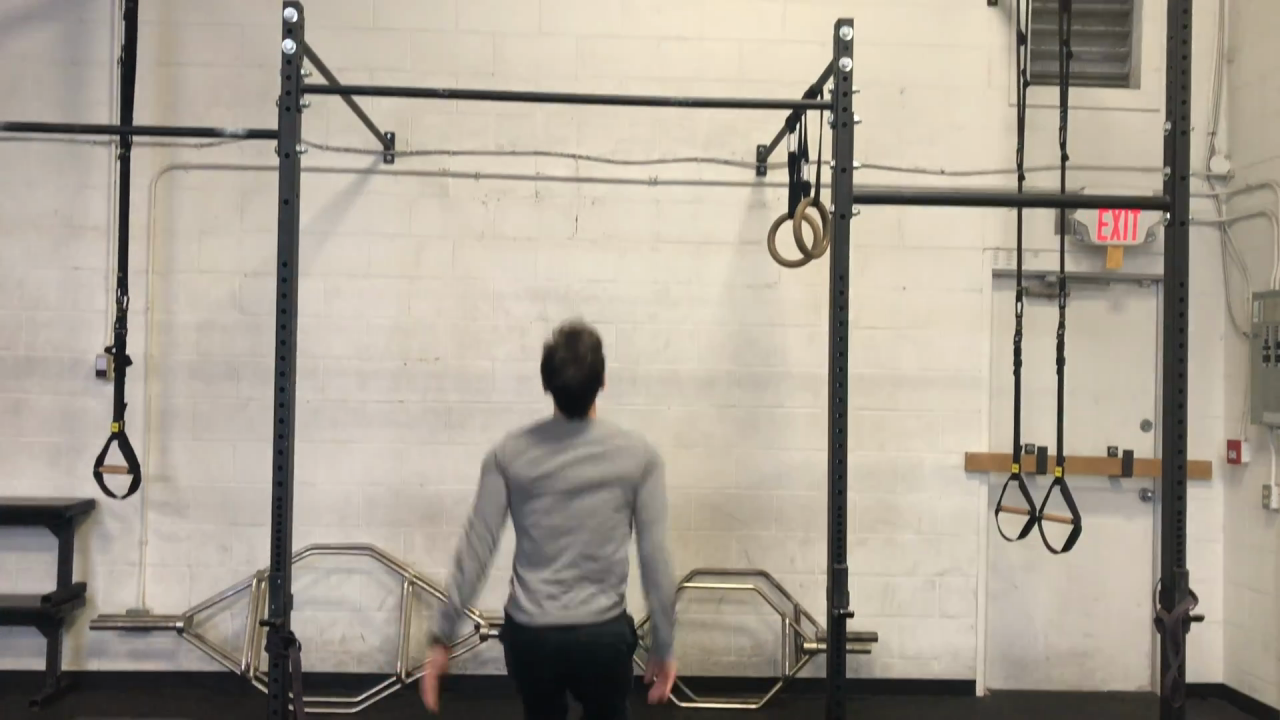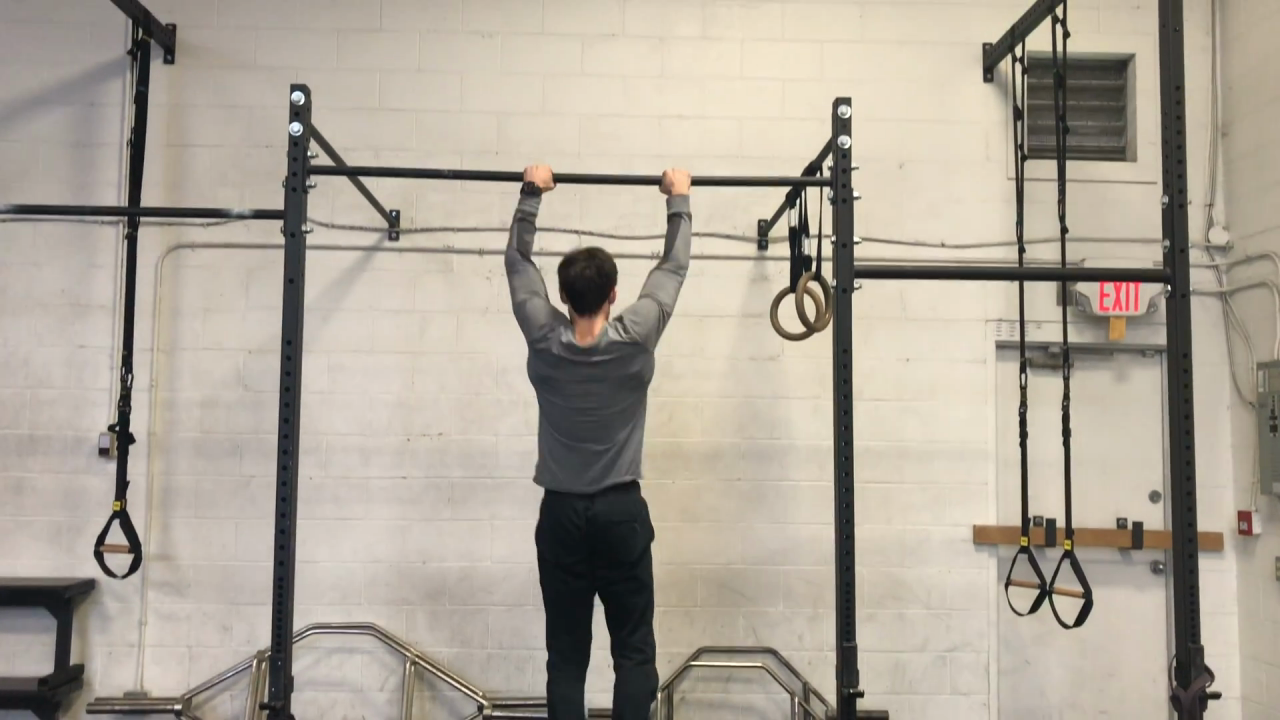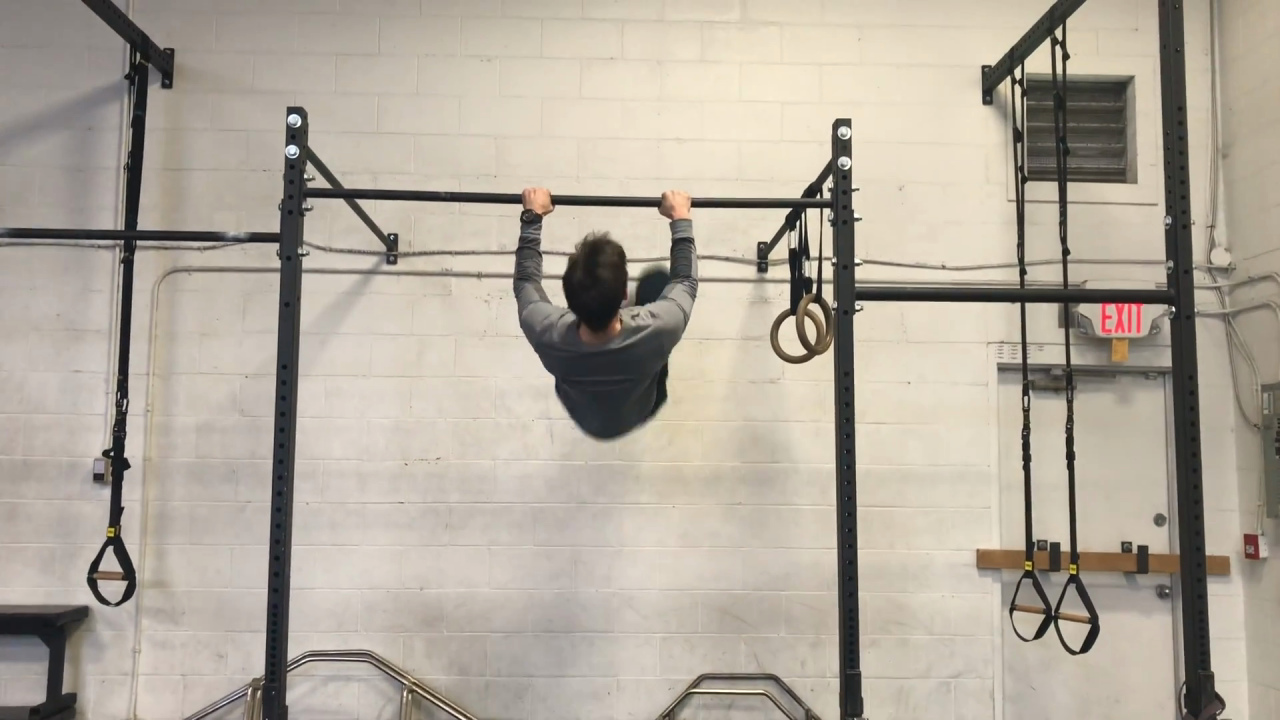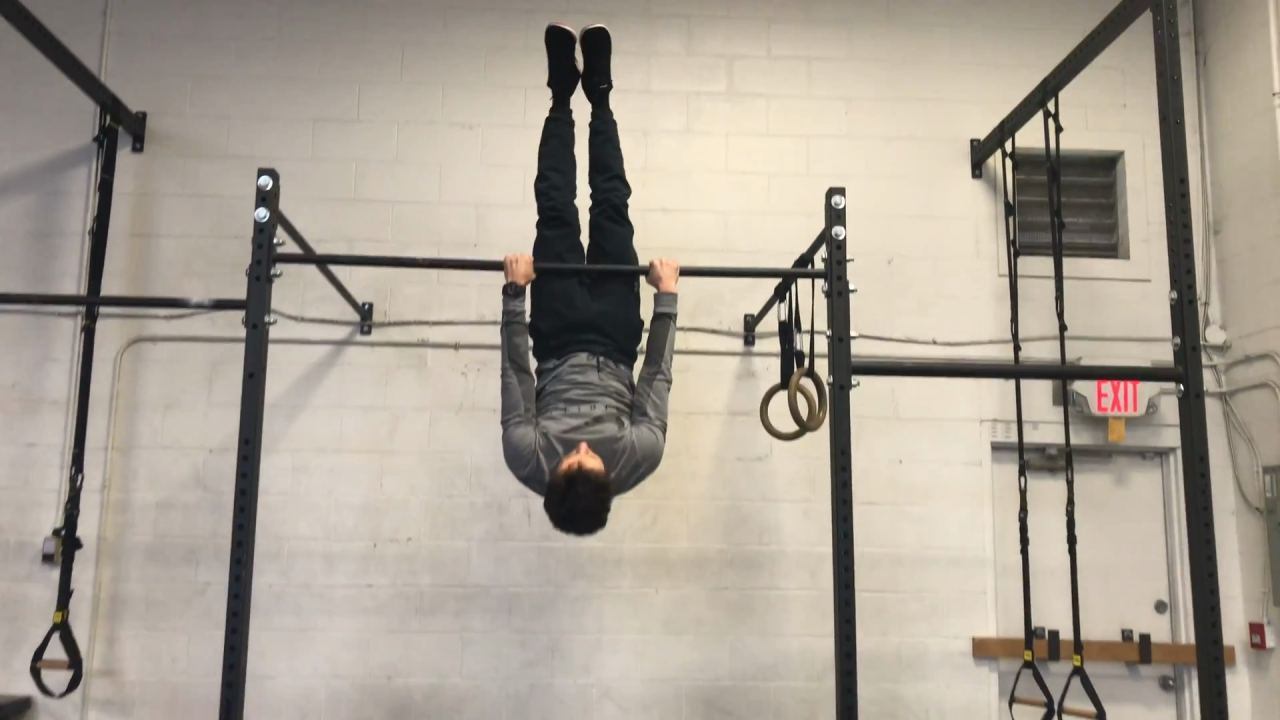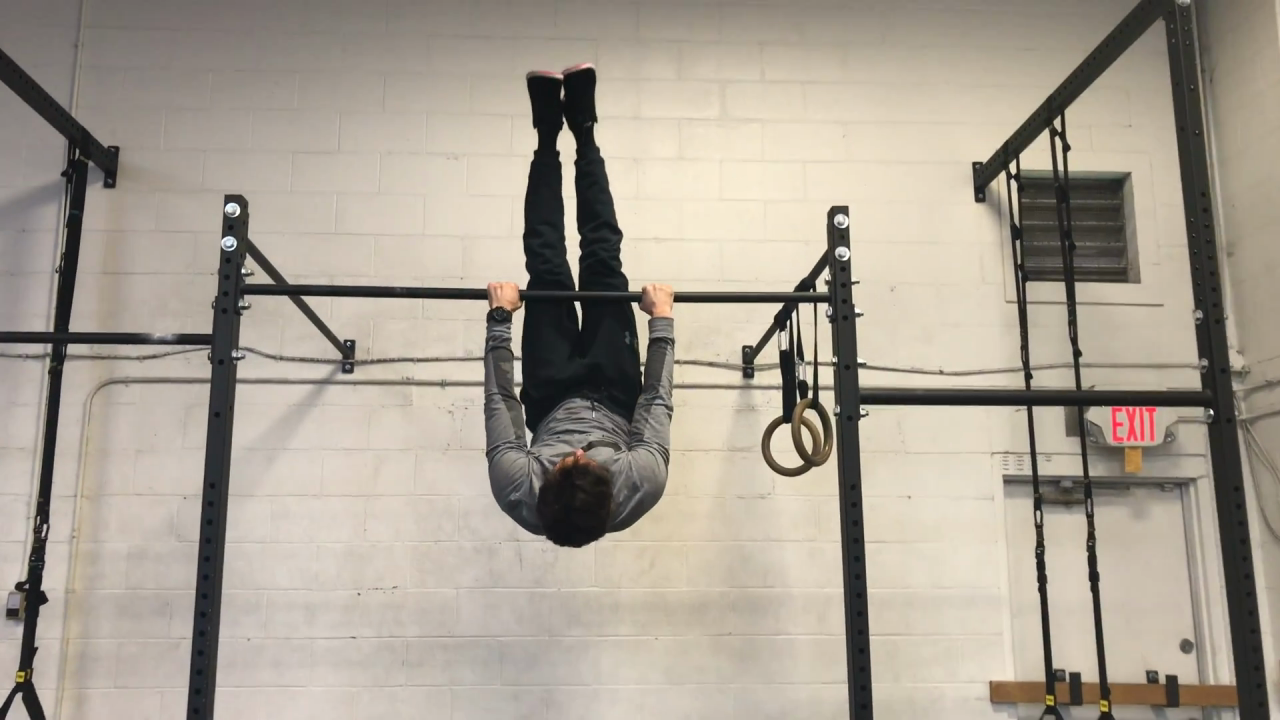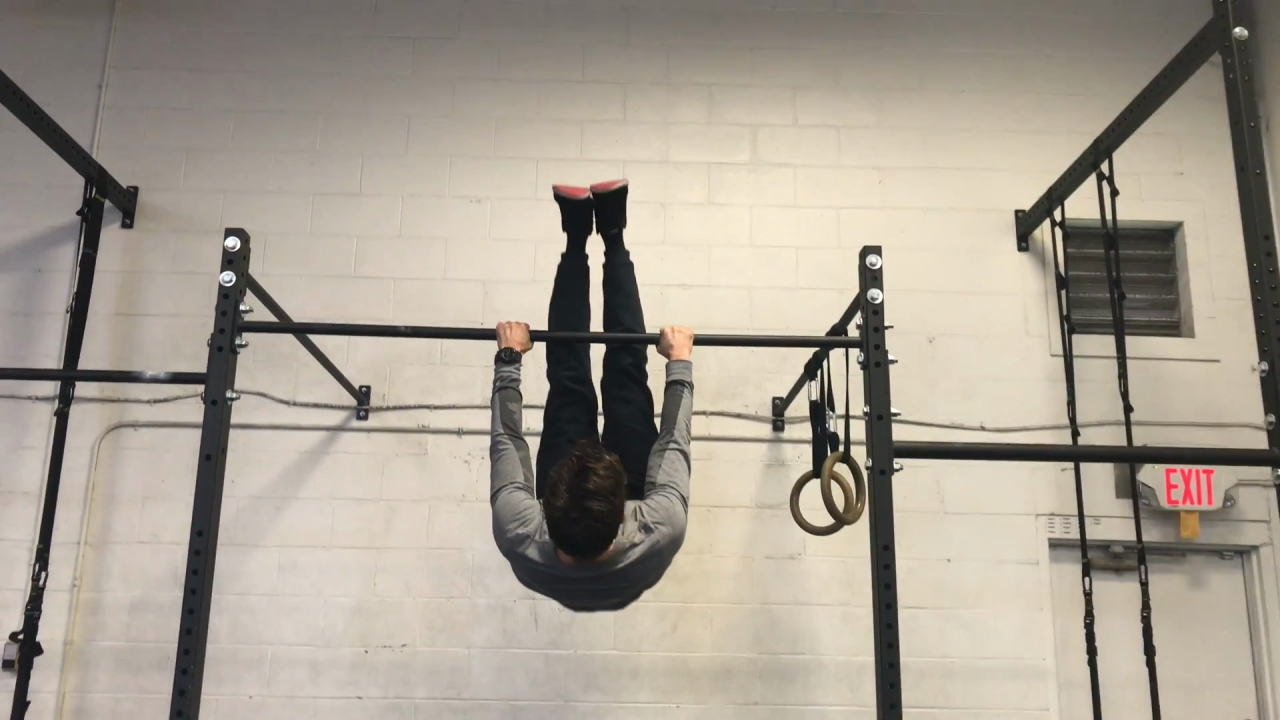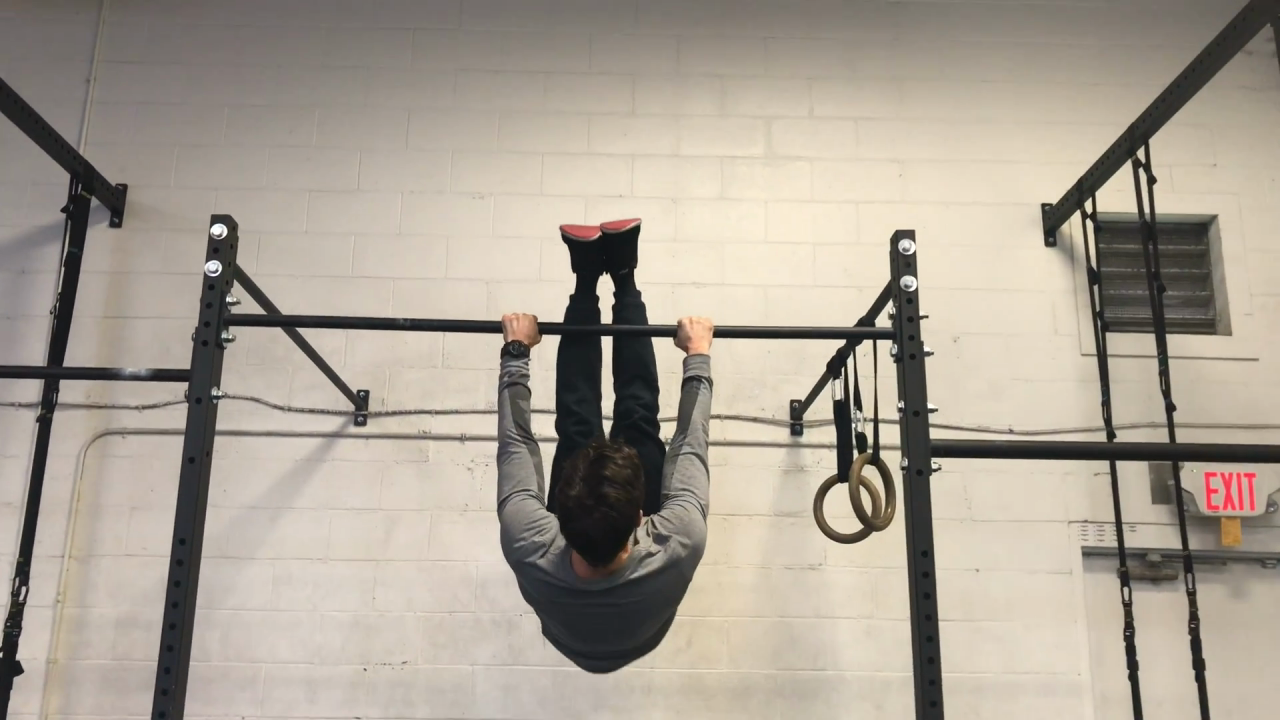
dt=0.7s
person 1, frame 1
left shoulder: (510, 452)
right shoulder: (637, 455)
left elbow: (476, 547)
right elbow: (656, 557)
left wrist: (442, 638)
right wrist: (663, 649)
left hip: (528, 634)
right hip: (602, 633)
person 1, frame 2
left shoulder: (542, 339)
right shoulder: (636, 338)
left elbow: (517, 261)
right elbow: (673, 266)
left wrist: (532, 192)
right wrist: (678, 198)
left hip: (560, 514)
right hip: (621, 511)
left knee: (566, 658)
right knee: (633, 654)
person 1, frame 3
left shoulder: (548, 333)
right shoulder: (656, 330)
left elbow: (526, 281)
right elbow: (684, 283)
left wrist: (532, 217)
right wrist: (681, 221)
right hip: (633, 413)
right knee: (656, 276)
person 1, frame 4
left shoulder: (528, 462)
right shoulder: (638, 459)
left elbow: (515, 371)
right elbow: (657, 373)
left wrist: (515, 292)
right wrist: (666, 296)
left hip: (558, 343)
right hip: (613, 344)
left knee: (556, 217)
right knee: (610, 212)
left ankle: (563, 94)
right ankle: (598, 94)
person 1, frame 5
left shoulder: (519, 495)
right shoulder: (640, 489)
left elbow: (499, 400)
right elbow: (657, 401)
left wrist: (499, 319)
right wrist: (661, 322)
left hip: (551, 404)
right hip: (612, 403)
left knee: (548, 278)
right knee: (603, 271)
left ankle: (550, 135)
right ankle: (582, 133)
person 1, frame 6
left shoulder: (522, 542)
right shoulder: (655, 541)
left elbow: (506, 439)
right elbow: (674, 443)
left wrist: (508, 358)
right wrist: (679, 365)
left knee: (568, 384)
right knee: (626, 376)
left ankle: (577, 239)
right ankle: (612, 237)
person 1, frame 7
left shoulder: (532, 552)
right shoulder: (675, 552)
left elbow: (515, 443)
right elbow: (690, 447)
left wrist: (516, 353)
right wrist: (697, 359)
left knee: (577, 428)
right knee: (638, 422)
